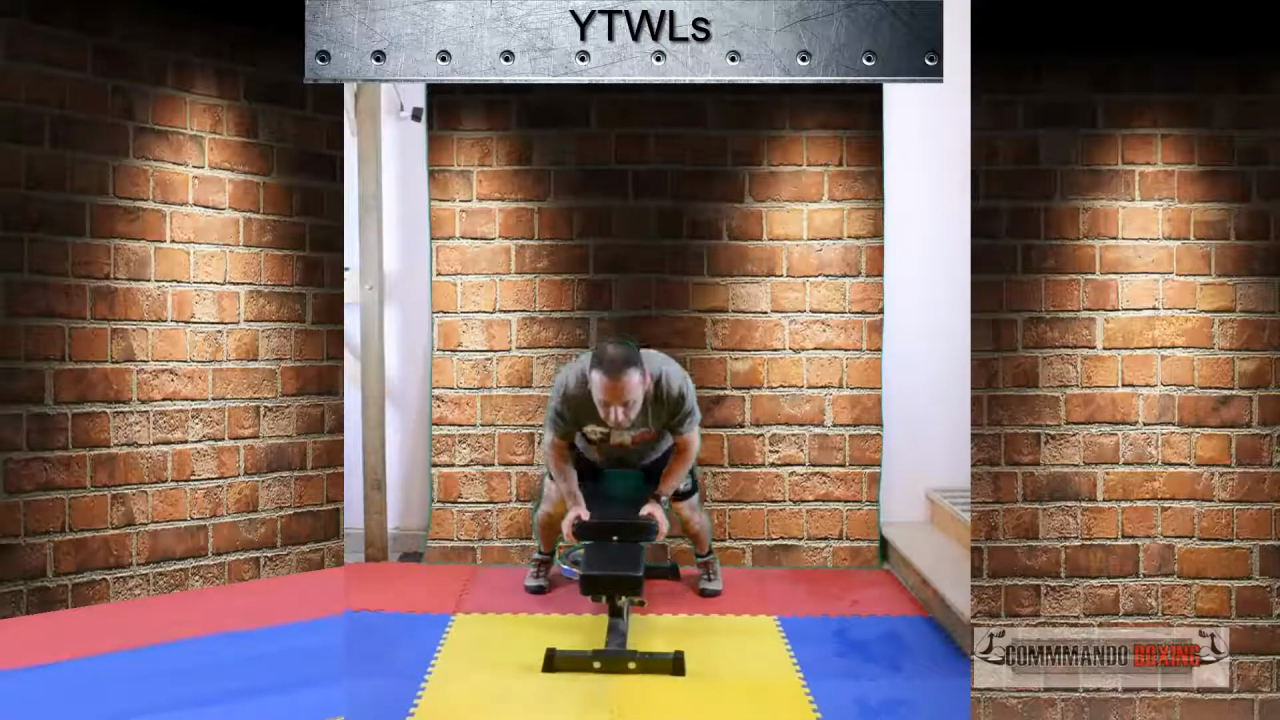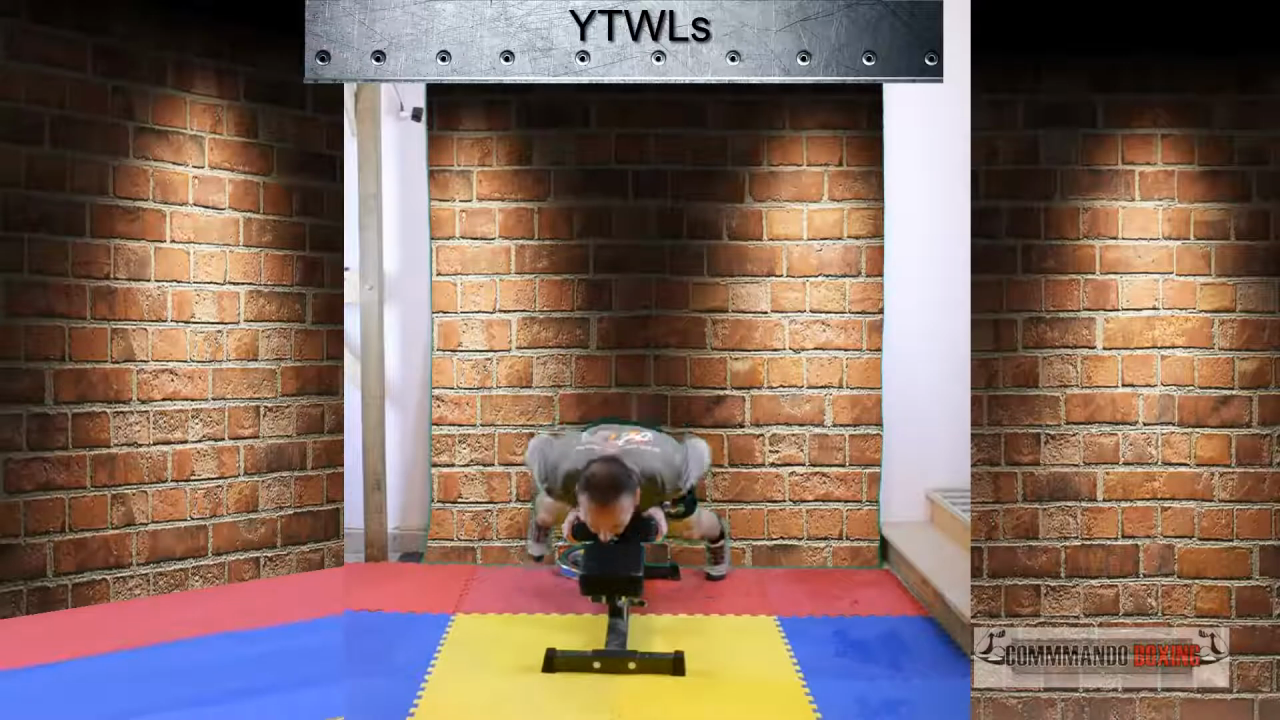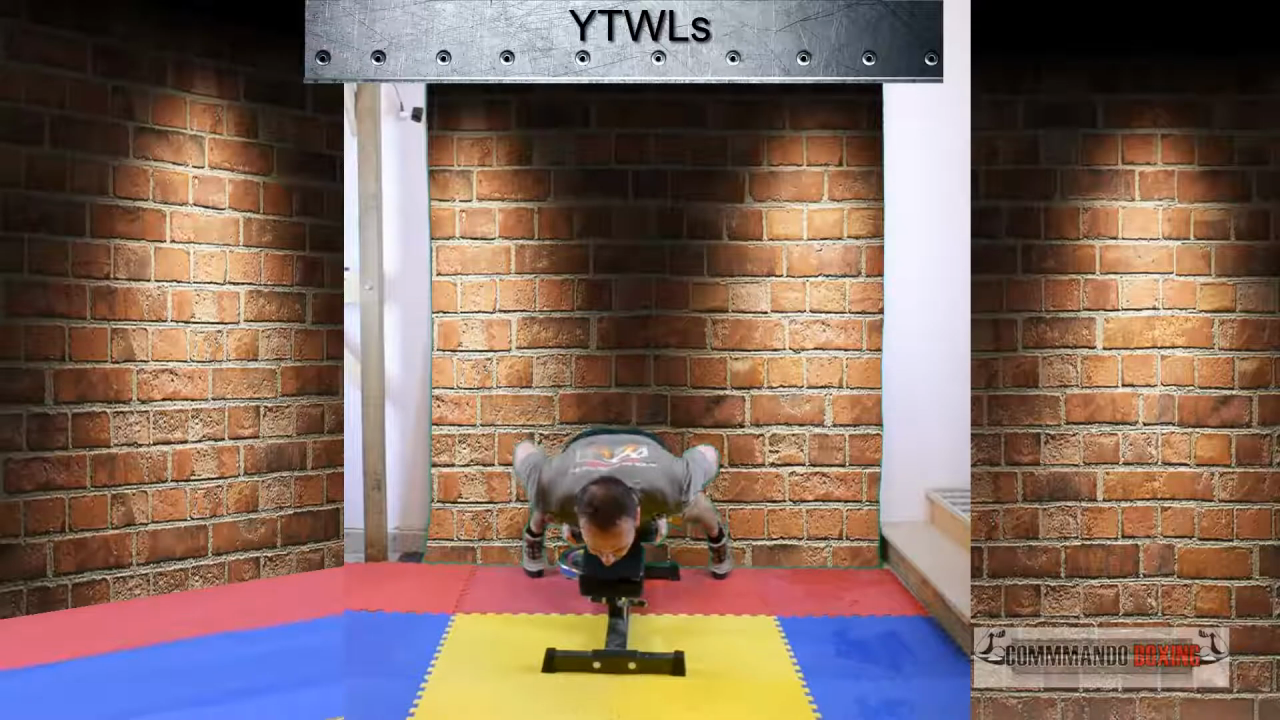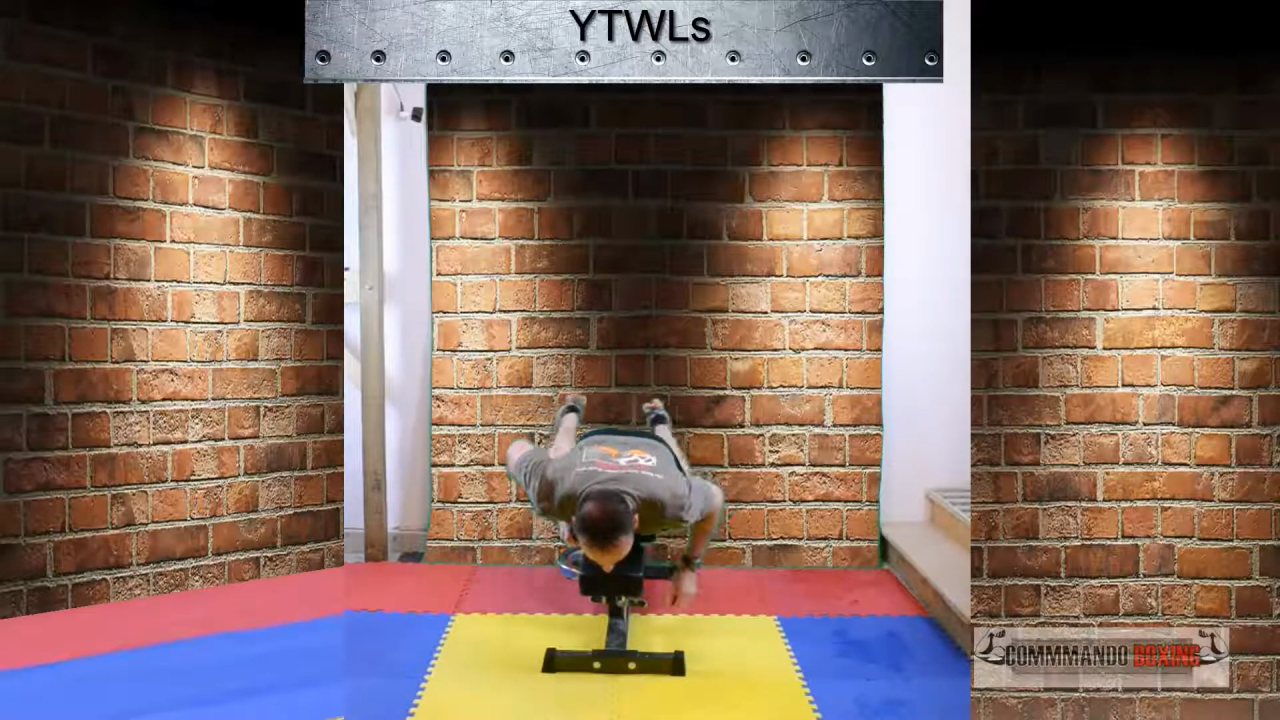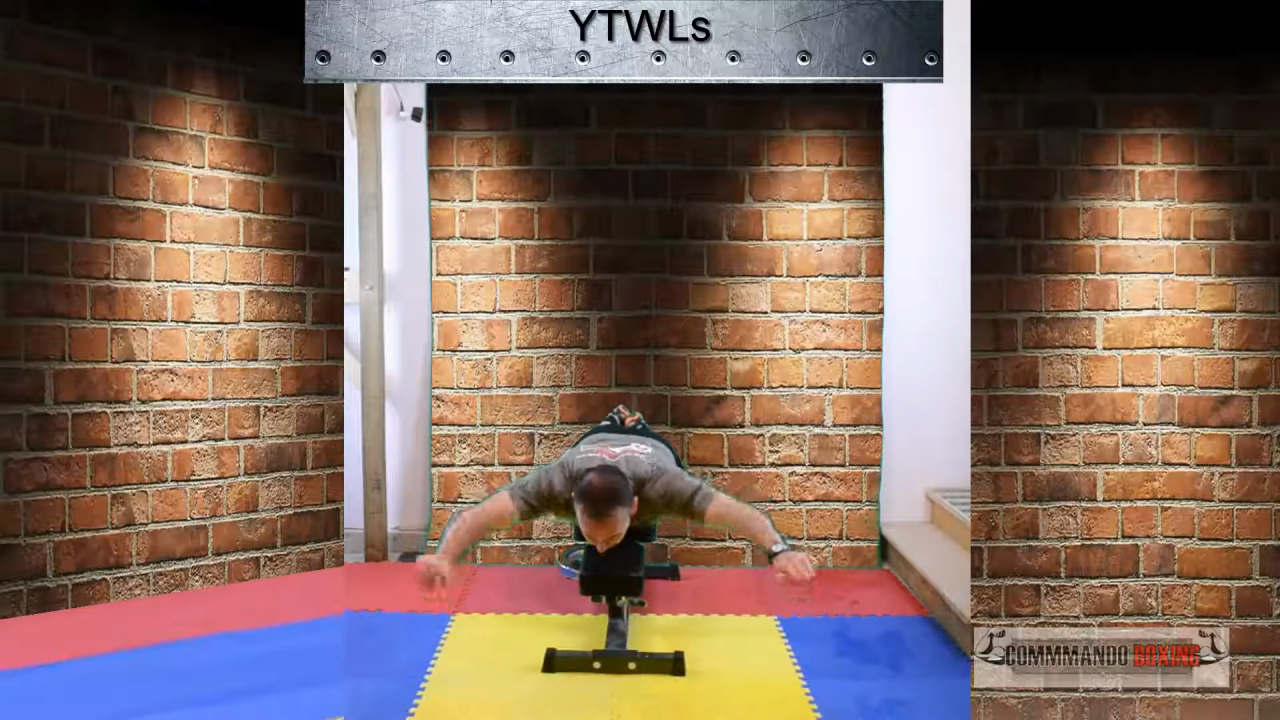
dt=1s
person 1, frame 1
left shoulder: (675, 384)
right shoulder: (568, 386)
left elbow: (687, 447)
right elbow: (557, 447)
left wrist: (660, 499)
right wrist: (574, 502)
left knee: (688, 515)
right knee: (552, 510)
left ankle: (705, 558)
right ankle: (544, 557)
person 1, frame 2
left shoulder: (668, 472)
right shoulder: (558, 471)
left elbow: (701, 450)
right elbow: (536, 446)
left wrist: (662, 504)
right wrist: (570, 506)
left knee: (690, 529)
right knee: (549, 514)
left ankle: (717, 536)
right ankle: (541, 523)
person 1, frame 3
left shoulder: (669, 489)
right shoulder: (553, 493)
left elbow: (708, 454)
right elbow: (523, 450)
left ankle: (716, 535)
right ankle: (534, 533)
person 1, frame 4
left shoulder: (670, 503)
right shoulder: (553, 492)
left elbow: (715, 498)
right elbow: (517, 450)
left wrist: (690, 567)
left ankle: (658, 421)
right ankle: (572, 412)
person 1, frame 5
left shoulder: (659, 485)
right shoulder: (559, 481)
left elbow: (734, 511)
right elbow: (484, 513)
left wrist: (778, 548)
right wrist: (443, 557)
left hip: (653, 448)
left knee: (645, 535)
left ankle: (636, 428)
right ankle: (613, 425)
